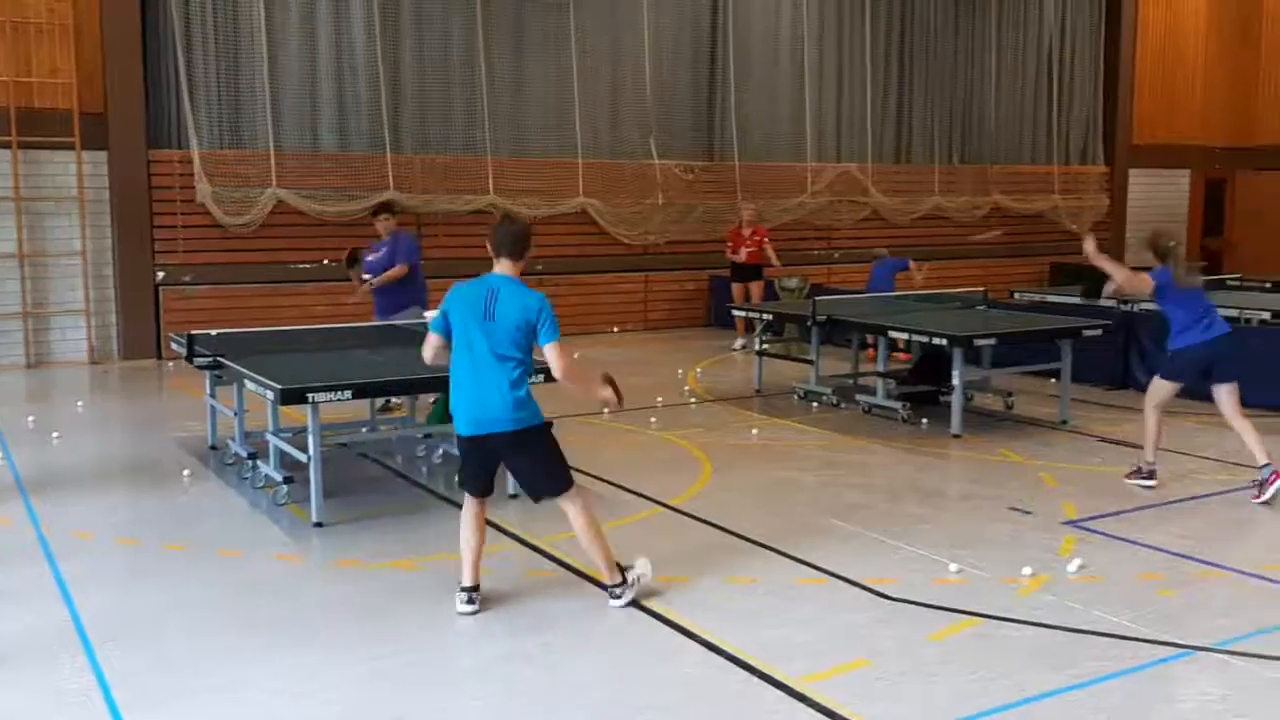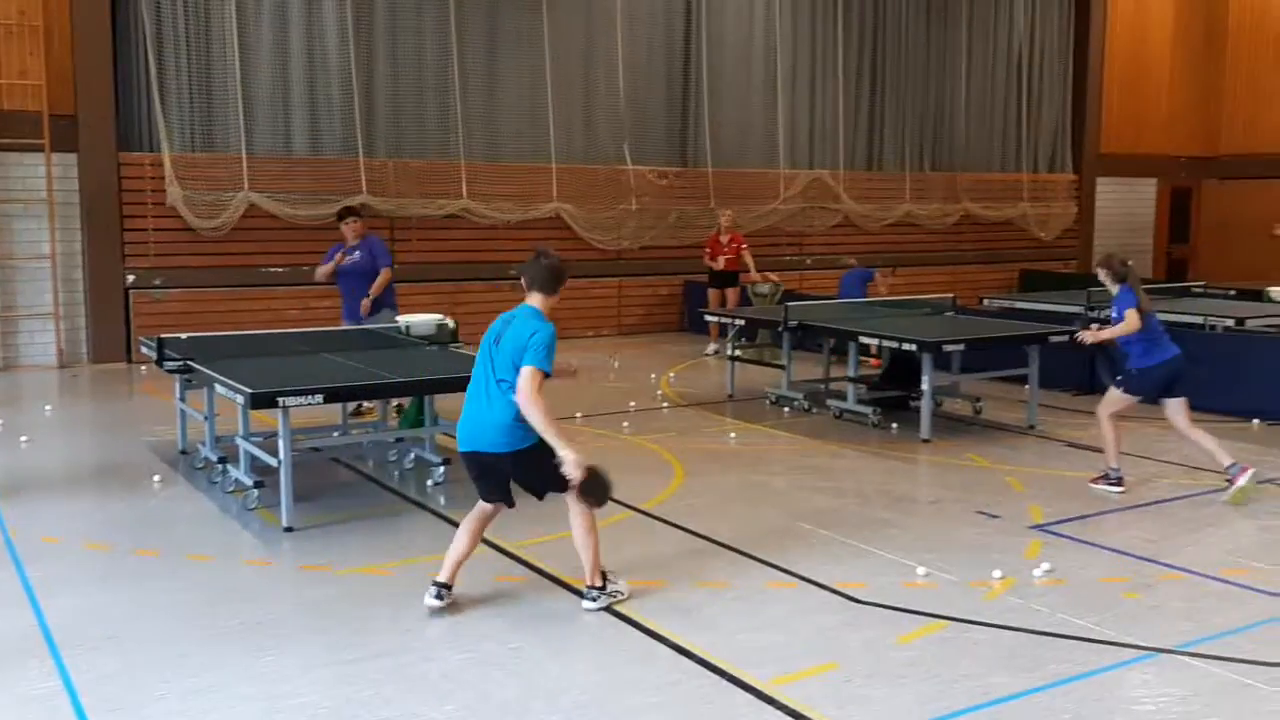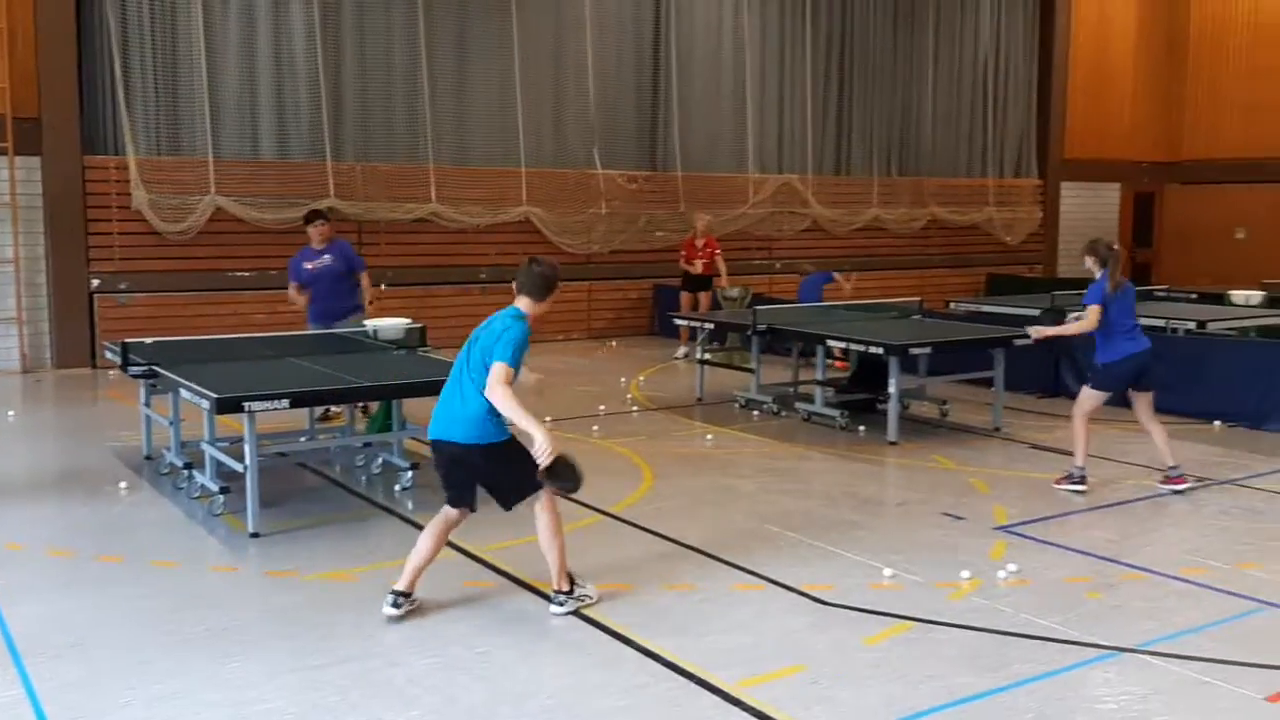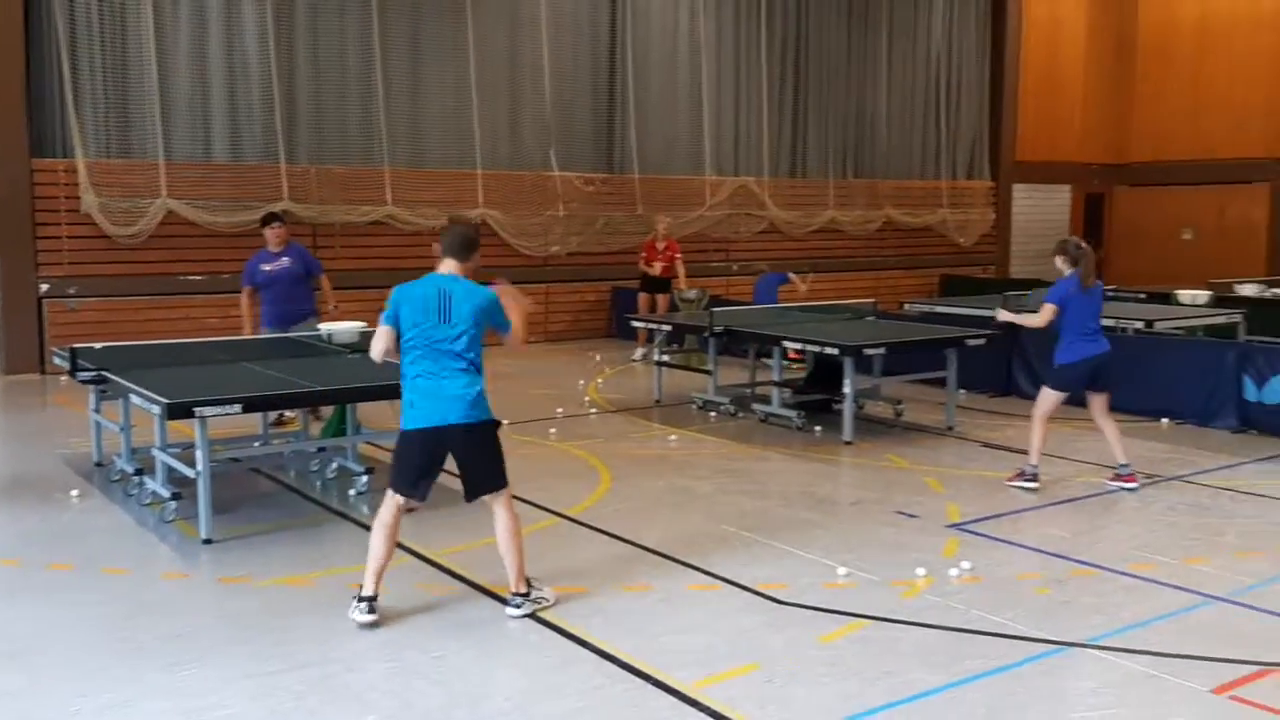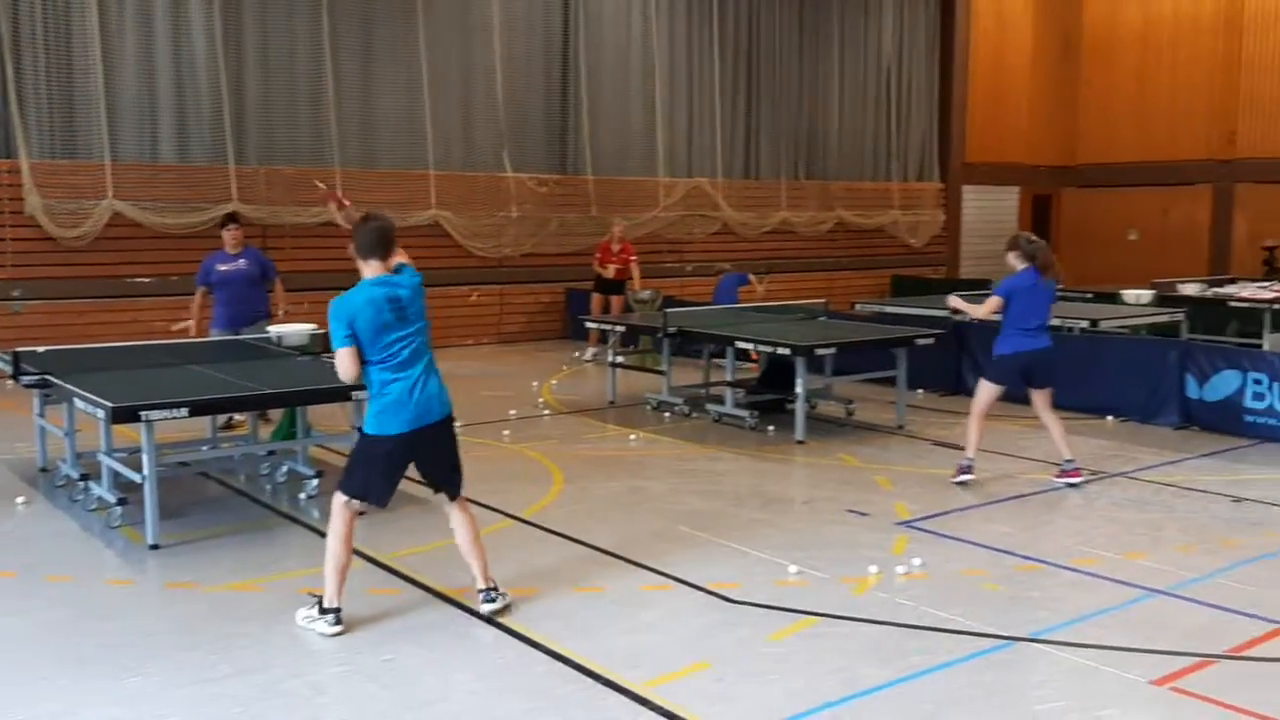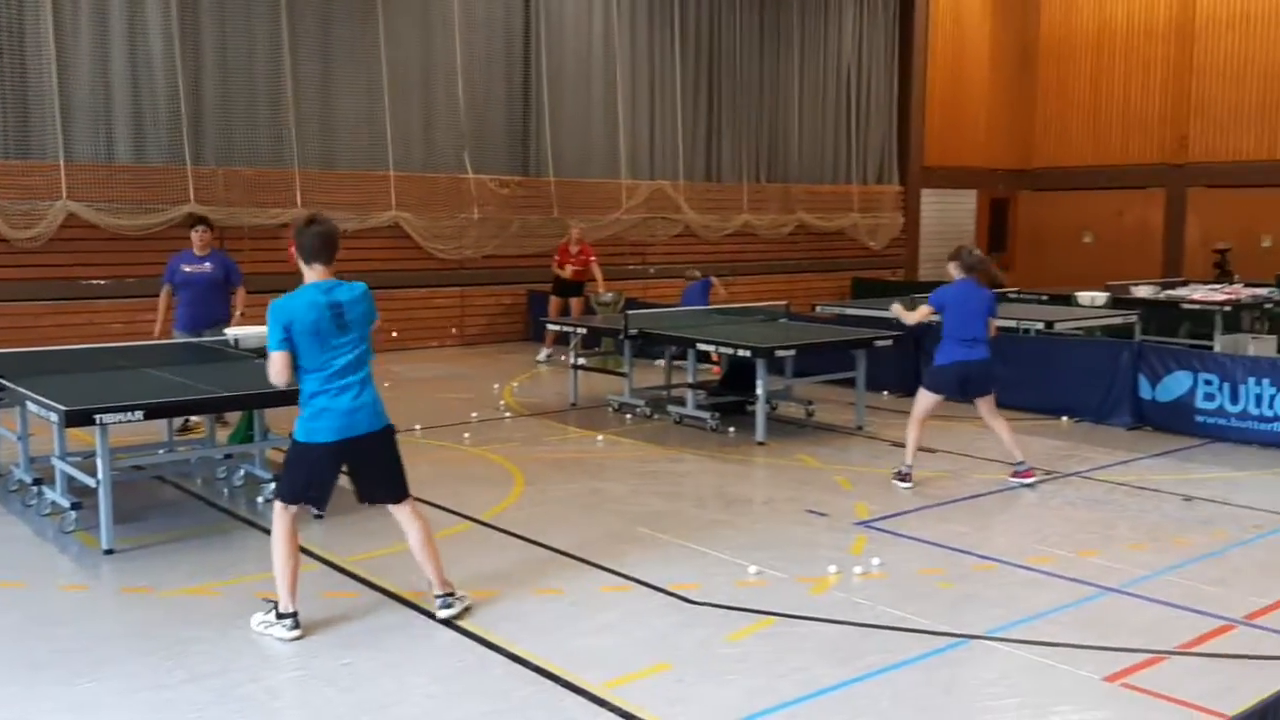
dt=0.2s
person 1, frame 1
left shoulder: (459, 294)
right shoulder: (534, 303)
left elbow: (430, 355)
right elbow: (561, 370)
right wrist: (599, 389)
left hip: (468, 422)
right hip: (516, 420)
left knee: (474, 501)
right knee: (569, 498)
left ankle: (468, 591)
right ankle: (616, 580)
person 1, frame 2
left shoulder: (503, 322)
right shoulder: (541, 330)
right elbow: (527, 395)
right wrist: (566, 448)
left hip: (470, 437)
right hip: (509, 438)
left knee: (489, 505)
right knee: (577, 494)
left ankle: (441, 585)
right ankle: (596, 586)
person 1, frame 3
left shoulder: (497, 320)
right shoulder: (517, 330)
right elbow: (494, 390)
right wrist: (537, 429)
left hip: (442, 432)
right hip: (481, 434)
left knee: (454, 511)
right knee: (542, 499)
left ankle: (400, 593)
right ankle: (564, 590)
person 1, frame 4
left shoulder: (403, 294)
right shoulder: (485, 297)
left elbow: (377, 352)
right elbow: (515, 341)
right wrist: (514, 305)
left hip: (419, 419)
right hip: (470, 416)
left knee: (395, 502)
right knee: (500, 499)
left ankle: (367, 599)
right ankle: (520, 592)
person 1, frame 5
left shoulder: (344, 306)
right shoulder: (410, 282)
left elbow: (348, 373)
right elbow: (399, 260)
right wrist: (380, 238)
left hip: (387, 423)
right hip: (434, 414)
left knee: (344, 507)
right knee: (455, 503)
left ankle: (330, 610)
right ankle: (488, 589)
person 1, frame 6
left shoulder: (284, 309)
right shoulder: (359, 294)
left elbow: (280, 377)
left hip: (317, 431)
right hip: (369, 424)
left knee: (284, 514)
right knee: (403, 507)
left ankle: (285, 614)
right ankle: (444, 594)
person 2, frame 1
left shoulder: (1162, 275)
right shoulder: (1180, 271)
left elbow: (1142, 285)
left wrist: (1095, 255)
right wrist: (1119, 285)
left hip: (1187, 351)
right hip: (1221, 344)
left knee: (1152, 405)
right knee: (1235, 416)
left ankle: (1147, 469)
person 2, frame 2
left shoulder: (1124, 297)
right shoulder: (1127, 294)
left elbow: (1134, 324)
left wrist: (1099, 334)
right wrist: (1101, 332)
left hip: (1148, 368)
right hip: (1172, 363)
left knee: (1105, 412)
right knee: (1186, 426)
left ankle: (1113, 476)
right ankle: (1235, 468)
person 2, frame 3
left shoulder: (1097, 288)
right shoulder: (1126, 285)
left elbow: (1090, 324)
left wrist: (1048, 331)
right wrist: (1083, 316)
left hip: (1113, 361)
right hip: (1142, 354)
left knee: (1080, 413)
right knee: (1148, 417)
left ankle: (1078, 474)
right ankle: (1175, 473)
person 2, frame 4
left shoulder: (1061, 288)
right shoulder: (1096, 286)
left elbow: (1040, 321)
left wrist: (1009, 316)
left hip: (1071, 361)
right hip: (1100, 356)
left knee: (1039, 415)
right knee: (1102, 416)
left ankle: (1030, 472)
right ankle: (1125, 472)
person 2, frame 5
left shoulder: (1011, 283)
right shoulder: (1048, 282)
left elbow: (984, 311)
left wrist: (959, 304)
left hip: (1010, 354)
right hip: (1041, 353)
left knee: (978, 409)
right knee: (1045, 411)
left ankle: (967, 465)
right ankle: (1070, 466)
person 2, frame 6
left shoulder: (945, 293)
right shoulder: (987, 295)
left elbow: (912, 319)
left wrist: (899, 310)
left hip: (948, 364)
right hip: (979, 363)
left knee: (917, 416)
right knee: (992, 417)
left ankle: (906, 472)
right ankle: (1022, 467)
person 3, frame 1
left shoulder: (405, 240)
right shoulder: (374, 248)
left elbow: (402, 270)
right elbow: (360, 277)
left wrist: (372, 283)
right wrist: (356, 277)
left hip: (409, 309)
right hip: (383, 311)
left ankle: (436, 397)
right ankle: (395, 397)
person 3, frame 2
left shoulder: (374, 244)
right shoulder: (336, 251)
left elbow: (385, 273)
right elbow: (318, 276)
left wrist: (370, 297)
right wrist: (335, 263)
left hip: (380, 312)
right hip: (351, 316)
left ankle: (399, 400)
right ankle: (366, 401)
person 3, frame 3
left shoulder: (343, 248)
right shoulder: (300, 258)
left elbow: (363, 276)
right elbow: (292, 288)
left wrist: (368, 302)
right wrist: (299, 299)
left hip: (348, 316)
right hip: (318, 320)
left ankle: (363, 402)
right ankle: (334, 405)
person 3, frame 4
left shoulder: (300, 253)
right shoulder: (255, 261)
left elbow: (322, 279)
right elbow: (247, 294)
left wrist: (332, 305)
right wrist: (247, 324)
left hip: (304, 321)
right hip: (272, 325)
right ankle: (287, 410)
person 3, frame 5
left shoulder: (256, 256)
right shoulder: (211, 262)
left elbow: (276, 283)
right elbow: (200, 294)
left wrist: (281, 309)
right wrist: (194, 323)
left hip: (256, 323)
right hip: (223, 326)
right ankle: (236, 414)
person 3, frame 6
left shoulder: (223, 259)
right shoulder: (177, 261)
left elbow: (239, 288)
right elbow: (166, 292)
left wrist: (238, 313)
right wrist: (159, 322)
left hip: (217, 326)
right hip: (185, 327)
left ankle: (217, 411)
right ankle: (192, 418)
